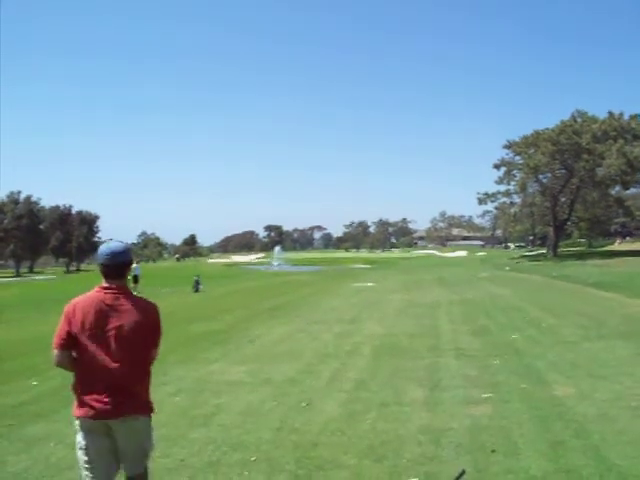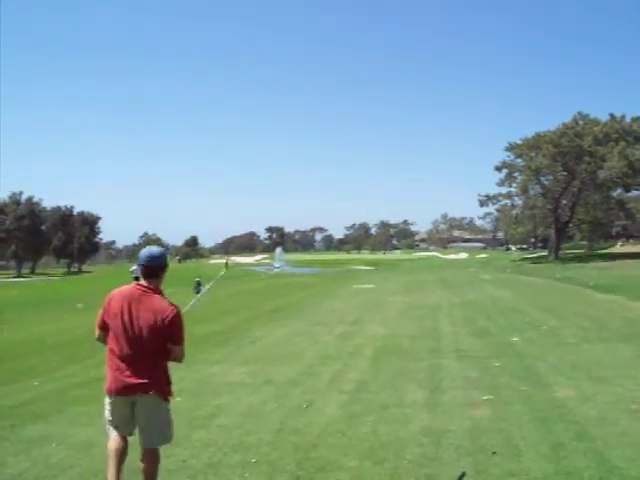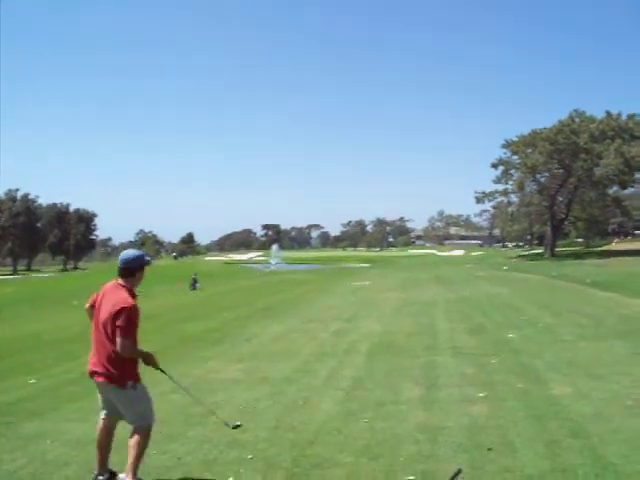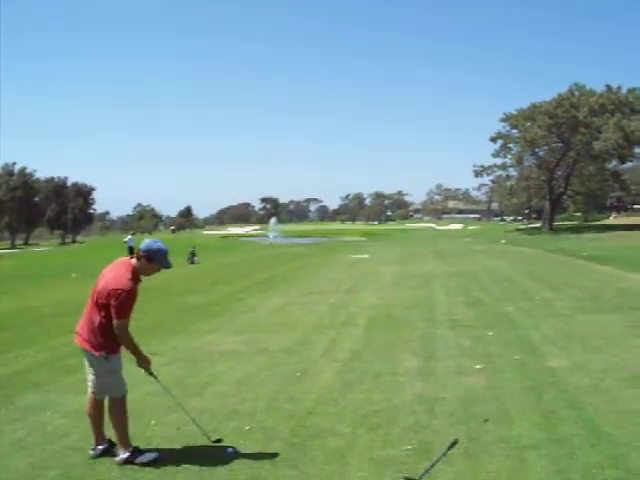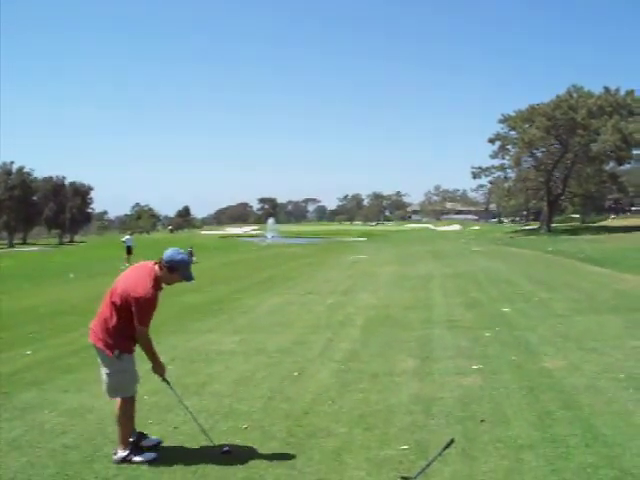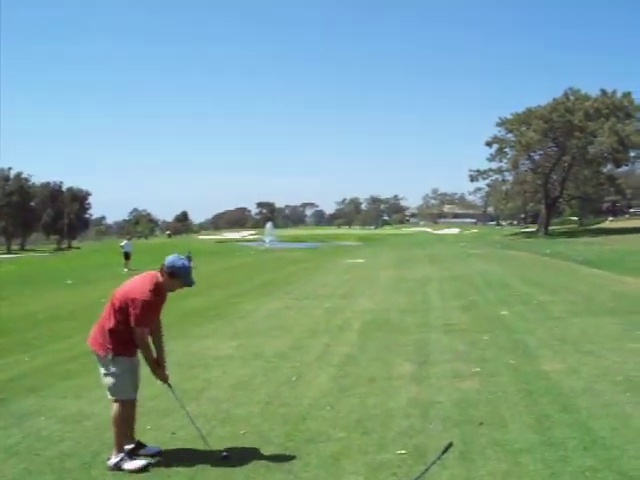
dt=0.7s
person 1, frame 1
left shoulder: (76, 307)
right shoulder: (147, 310)
left elbow: (60, 359)
right elbow: (150, 359)
left hip: (89, 410)
right hip: (132, 407)
person 1, frame 2
left shoulder: (115, 297)
right shoulder: (169, 311)
left elbow: (100, 336)
right elbow: (177, 356)
left hip: (118, 383)
right hip: (152, 388)
left knee: (118, 433)
right knee: (150, 446)
person 1, frame 3
left shoulder: (107, 289)
right shoulder: (128, 305)
left elbow: (89, 309)
right elbow: (124, 348)
right wrist: (146, 356)
left hip: (100, 368)
right hip: (120, 375)
left knee: (107, 420)
right knee: (144, 424)
person 1, frame 4
left shoulder: (122, 263)
right shoulder: (125, 286)
right elbow: (120, 329)
right wrist: (139, 356)
left hip: (91, 336)
right hip: (101, 343)
left knee: (96, 392)
right knee: (117, 396)
left ankle: (99, 443)
right ankle: (125, 450)
person 1, frame 5
left shoulder: (146, 266)
right shoulder: (146, 293)
right elbow: (142, 334)
right wrist: (156, 362)
left hip: (110, 334)
right hip: (112, 342)
left knee: (128, 390)
right knee: (125, 394)
left ankle: (131, 435)
right ankle: (124, 449)
person 1, frame 6
left shoulder: (158, 286)
right shoulder: (143, 295)
left elbow: (155, 323)
right elbow: (140, 337)
left wrist: (161, 357)
right wrist: (155, 367)
left hip: (124, 343)
right hip: (110, 345)
left knee: (131, 395)
right knee: (123, 398)
left ankle: (130, 443)
right ankle: (117, 455)
